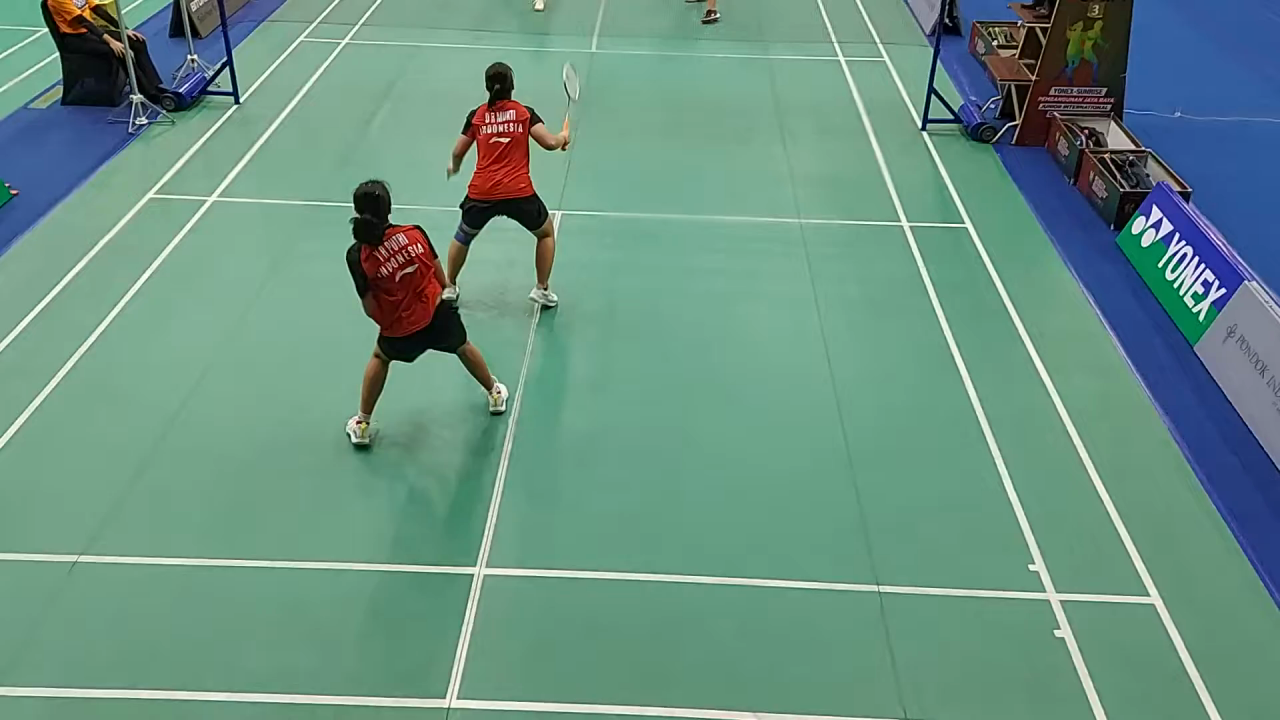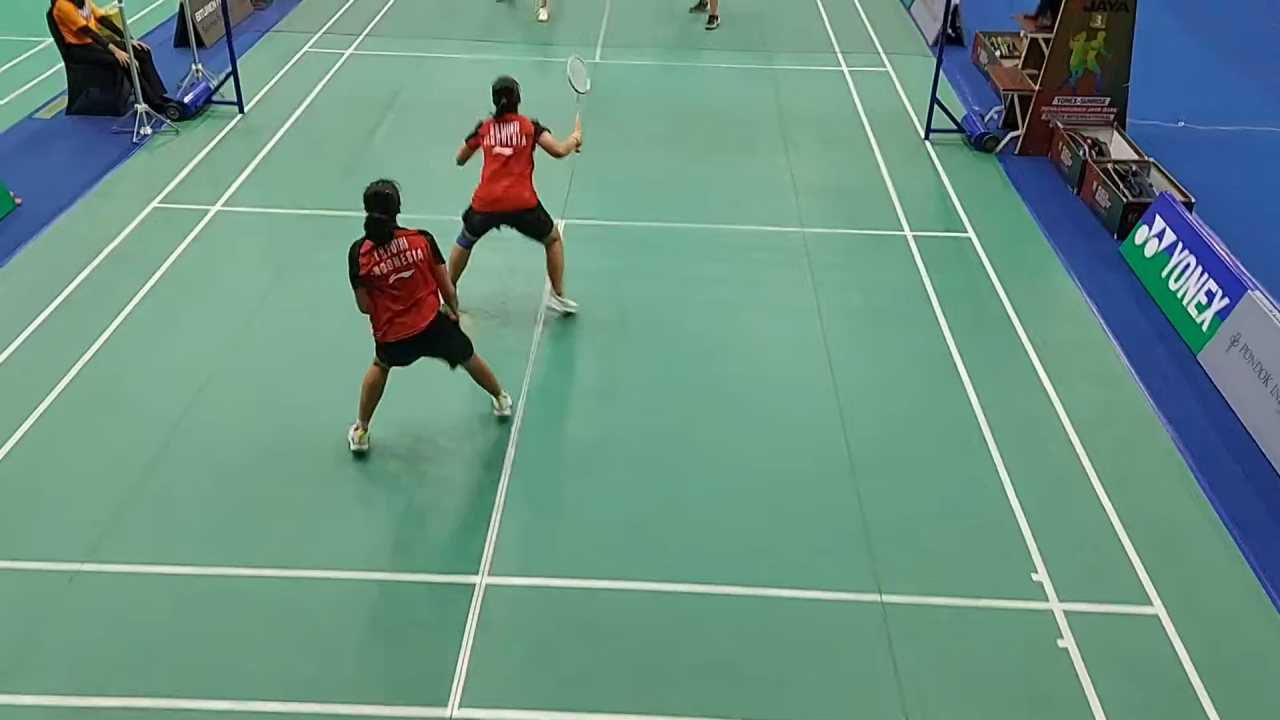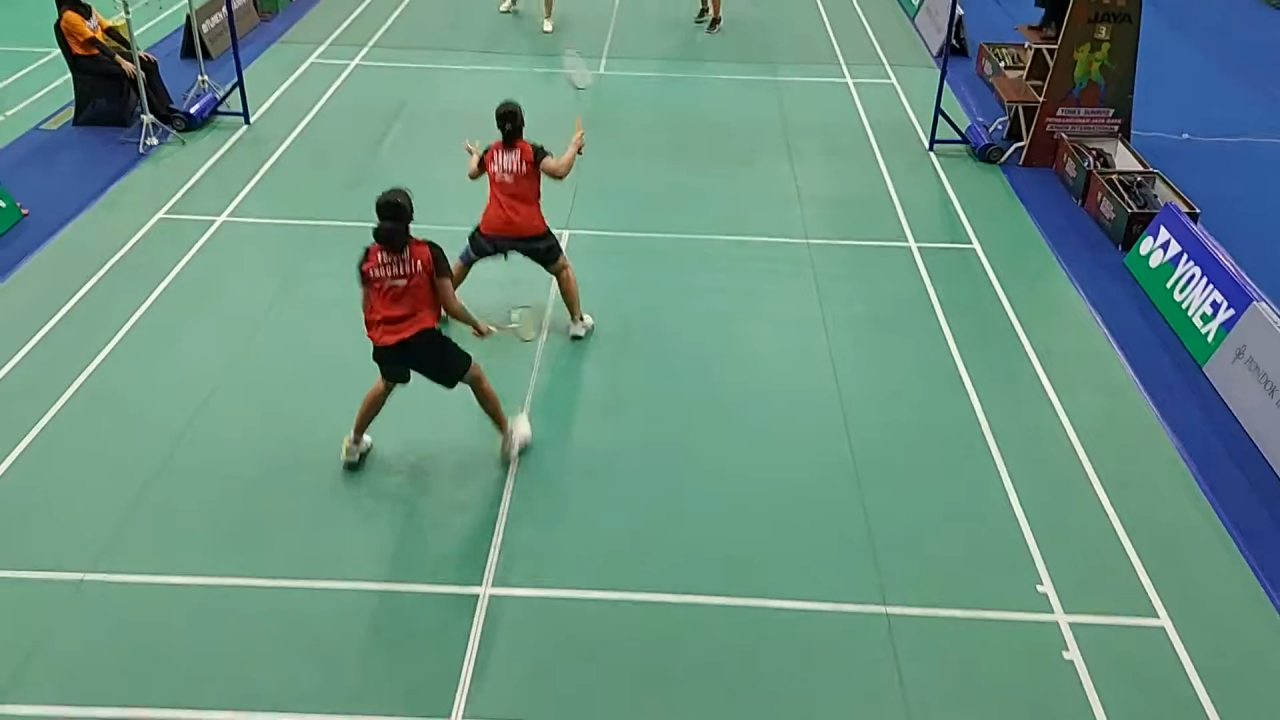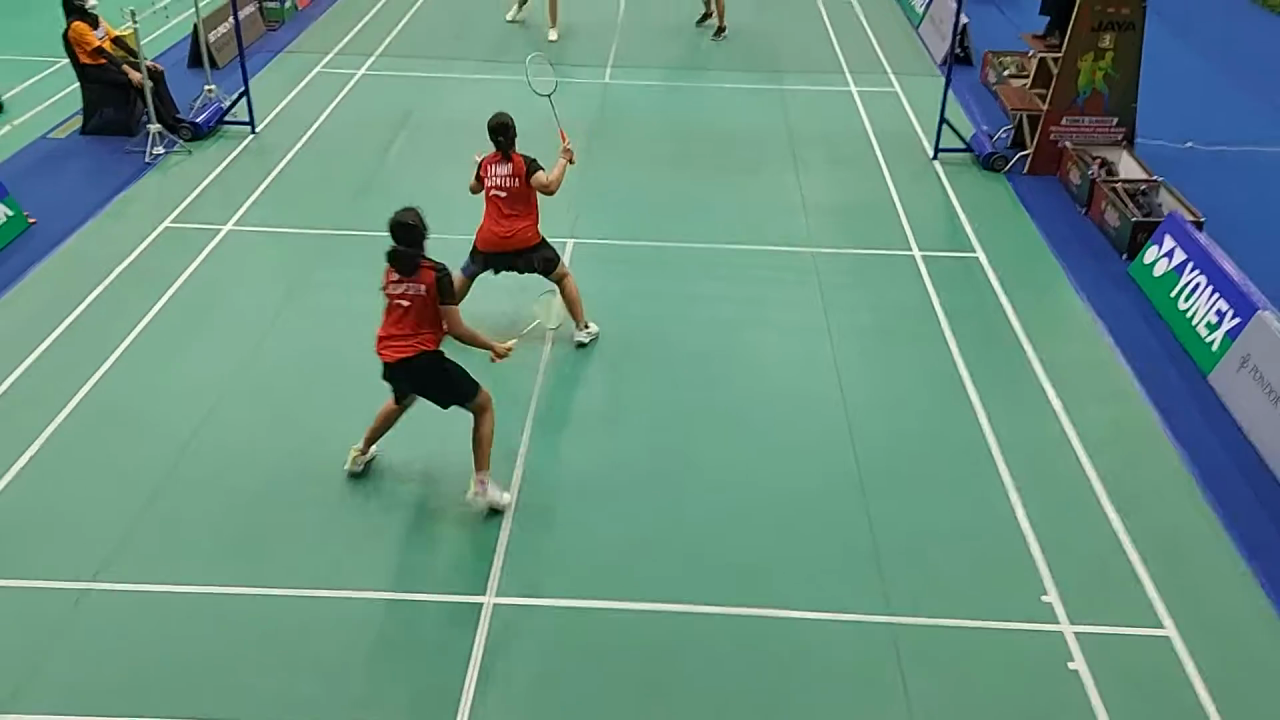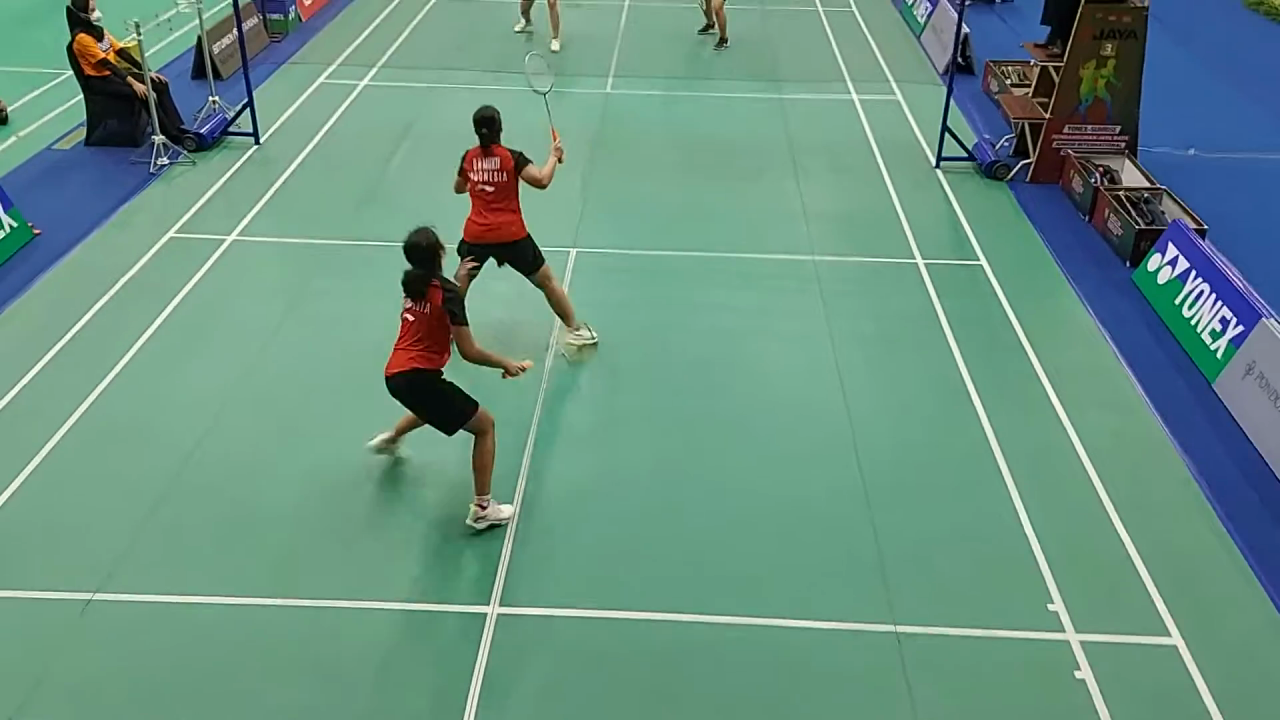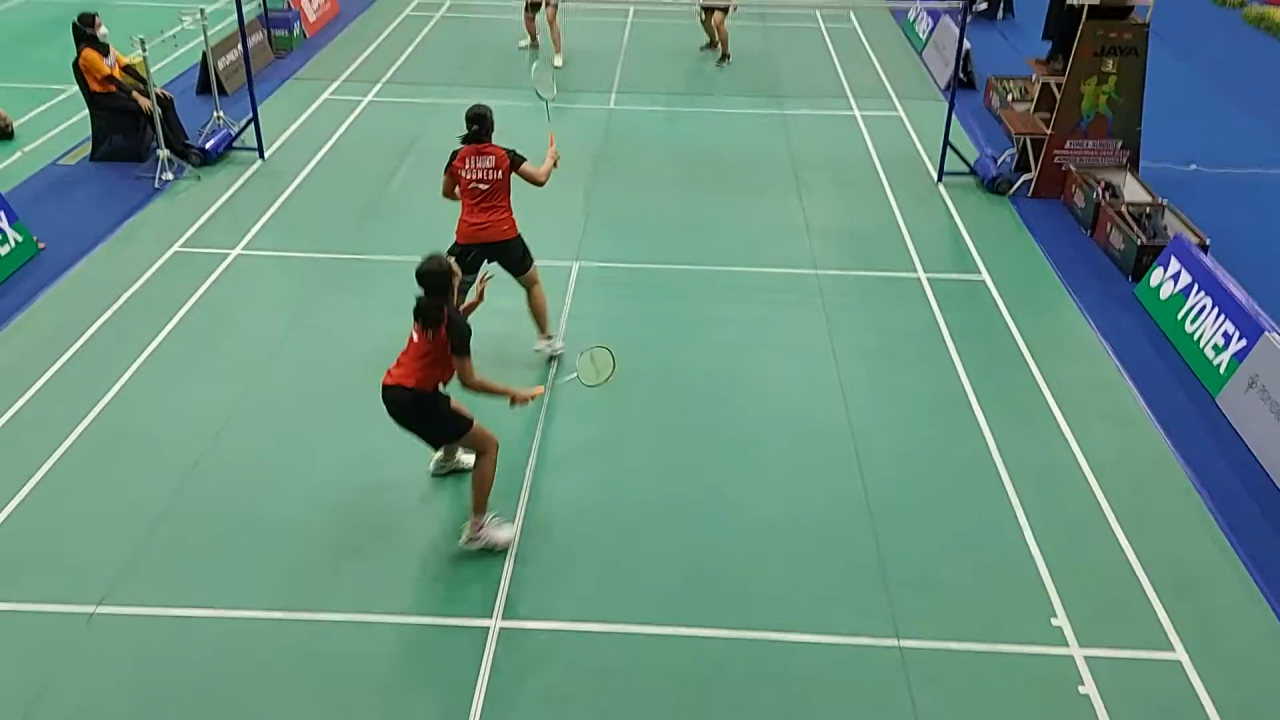
dt=0.1s
person 1, frame 1
left shoulder: (358, 255)
right shoulder: (416, 234)
left elbow: (371, 309)
right elbow: (440, 278)
left hip: (399, 333)
right hip: (435, 316)
left knee: (380, 357)
right knee: (463, 347)
left ankle: (362, 424)
right ankle: (495, 394)
person 1, frame 2
left shoulder: (358, 253)
right shoulder: (422, 239)
left elbow: (364, 307)
right elbow: (447, 288)
right wrist: (454, 311)
left hip: (393, 338)
right hip: (434, 326)
left knee: (379, 365)
right knee: (470, 359)
left ankle: (360, 431)
right ankle: (501, 400)
person 1, frame 3
left shoulder: (368, 257)
right shoulder: (430, 251)
left elbow: (368, 308)
right elbow: (450, 304)
right wrist: (477, 324)
left hip: (386, 346)
right hip: (423, 338)
left knee: (386, 383)
right knee: (476, 376)
left ankle: (353, 445)
right ankle: (509, 435)
person 1, frame 4
left shoulder: (392, 271)
right shoulder: (438, 274)
right elbow: (455, 329)
right wrist: (494, 347)
left hip: (392, 362)
right hip: (423, 361)
left knee: (402, 401)
right knee: (483, 405)
left ankle: (359, 455)
right ankle: (482, 486)
person 1, frame 5
left shoulder: (415, 286)
right shoulder: (449, 296)
right elbow: (468, 351)
left wrist: (460, 283)
right wrist: (508, 365)
left hip: (396, 377)
right hip: (418, 379)
left knee: (438, 407)
right knee: (485, 426)
left ankle: (389, 439)
right ankle: (482, 508)
person 1, frame 6
left shoulder: (427, 308)
right shoulder: (455, 324)
right elbow: (468, 381)
left wrist: (474, 302)
right wrist: (513, 393)
left hip: (396, 391)
right hip: (416, 397)
left knee: (458, 416)
right knee: (488, 445)
left ankle: (446, 457)
right ankle: (477, 529)
person 2, frame 1
left shoulder: (476, 115)
right shoulder: (525, 113)
left elbow: (459, 154)
right elbow: (550, 143)
left wrist: (453, 167)
right wrist: (564, 138)
left hip: (481, 193)
right hip: (517, 193)
left knee: (463, 236)
right knee: (546, 233)
left ankle: (448, 288)
right ankle: (542, 289)
person 2, frame 2
left shoulder: (483, 128)
right shoulder: (530, 125)
left elbow: (460, 159)
right elbow: (559, 150)
left wrist: (469, 144)
right wrist: (574, 139)
left hip: (485, 203)
right hip: (522, 203)
left knee: (464, 242)
right knee: (553, 241)
right ankle: (558, 297)
person 2, frame 3
left shoulder: (489, 151)
right shoulder: (531, 151)
left elbow: (473, 173)
right elbow: (559, 172)
left wrist: (472, 153)
right wrist: (574, 147)
left hip: (492, 230)
right hip: (529, 228)
left knee: (465, 260)
right knee: (562, 268)
right ankle: (578, 320)
person 2, frame 4
left shoulder: (485, 164)
right shoulder: (526, 163)
left elbow: (474, 189)
right elbow: (549, 187)
right wrist: (563, 159)
left hip: (489, 243)
right hip: (525, 242)
left knee: (467, 274)
right knee: (563, 277)
right ankle: (583, 328)
person 2, frame 5
left shoulder: (469, 157)
right shoulder: (512, 157)
left elbow: (458, 188)
right elbow: (542, 181)
right wrist: (554, 157)
left hip: (476, 237)
right hip: (511, 236)
right knee: (546, 281)
right ankle: (576, 330)
person 2, frame 6
left shoulder: (457, 157)
right shoulder: (505, 156)
left elbow: (448, 192)
right elbow: (540, 178)
right wrist: (550, 158)
left hip: (467, 237)
right hip: (502, 236)
left knee: (460, 289)
right knee: (532, 283)
right ankle: (546, 339)
